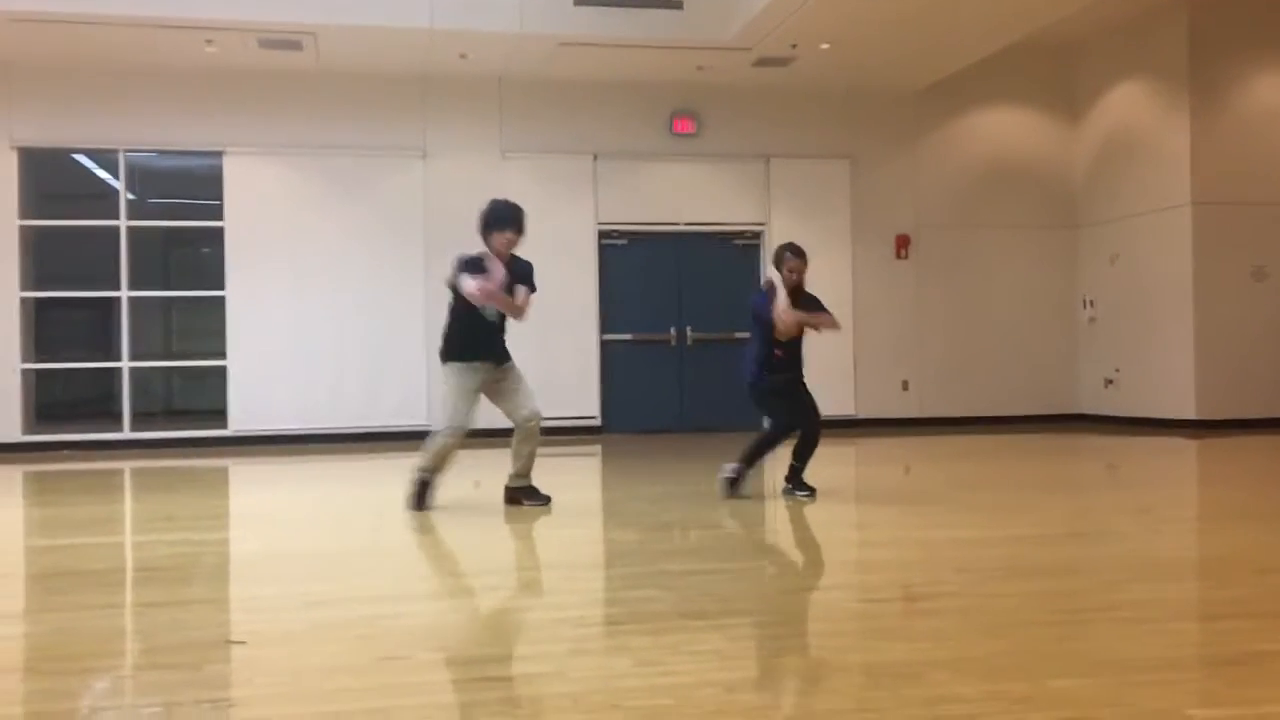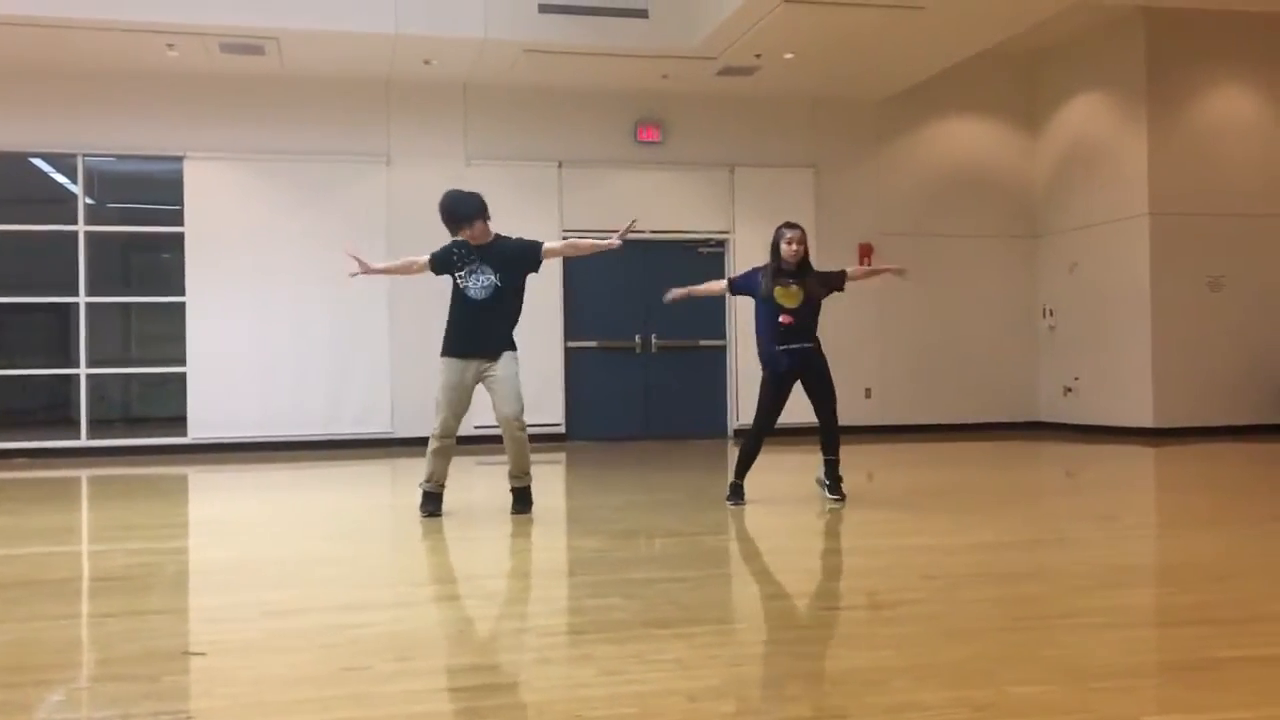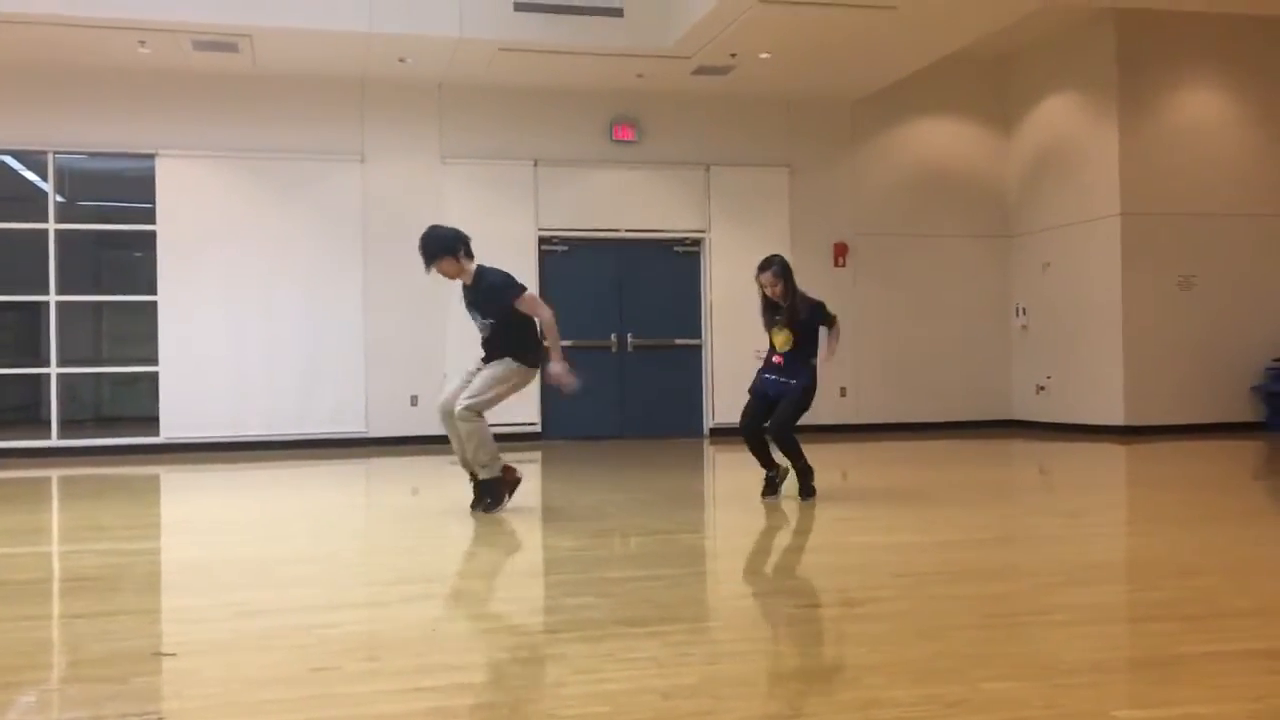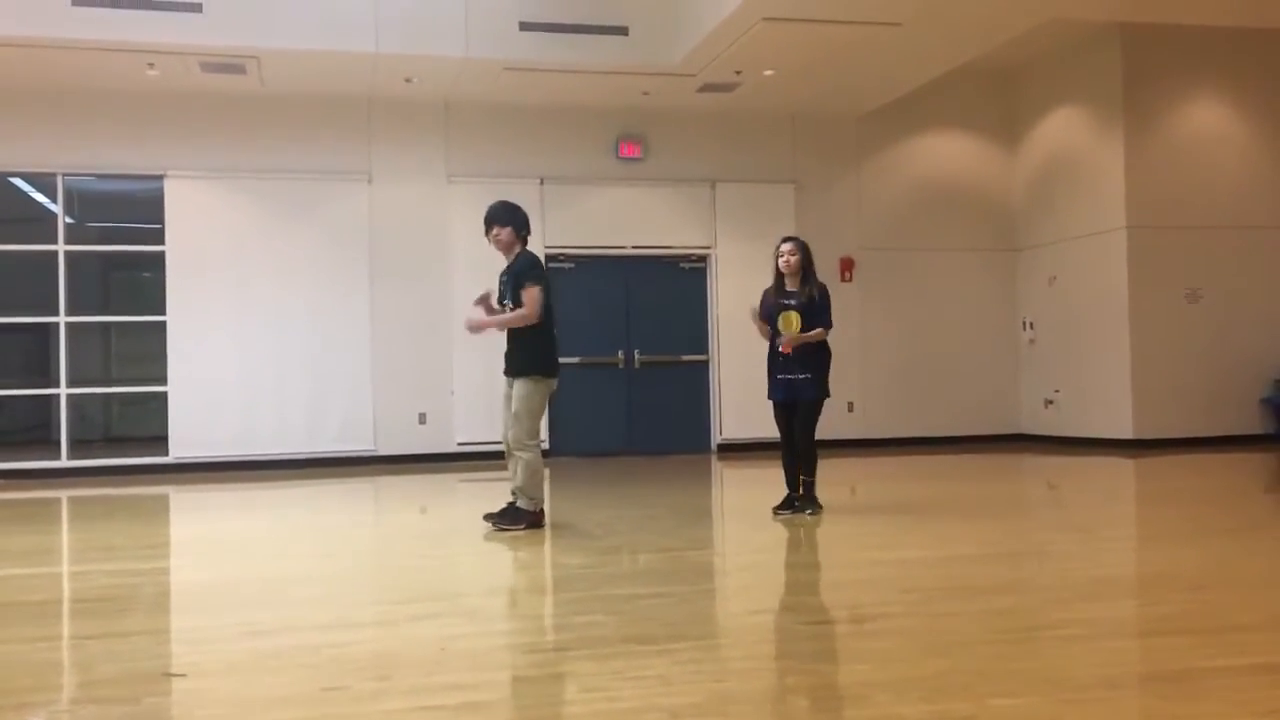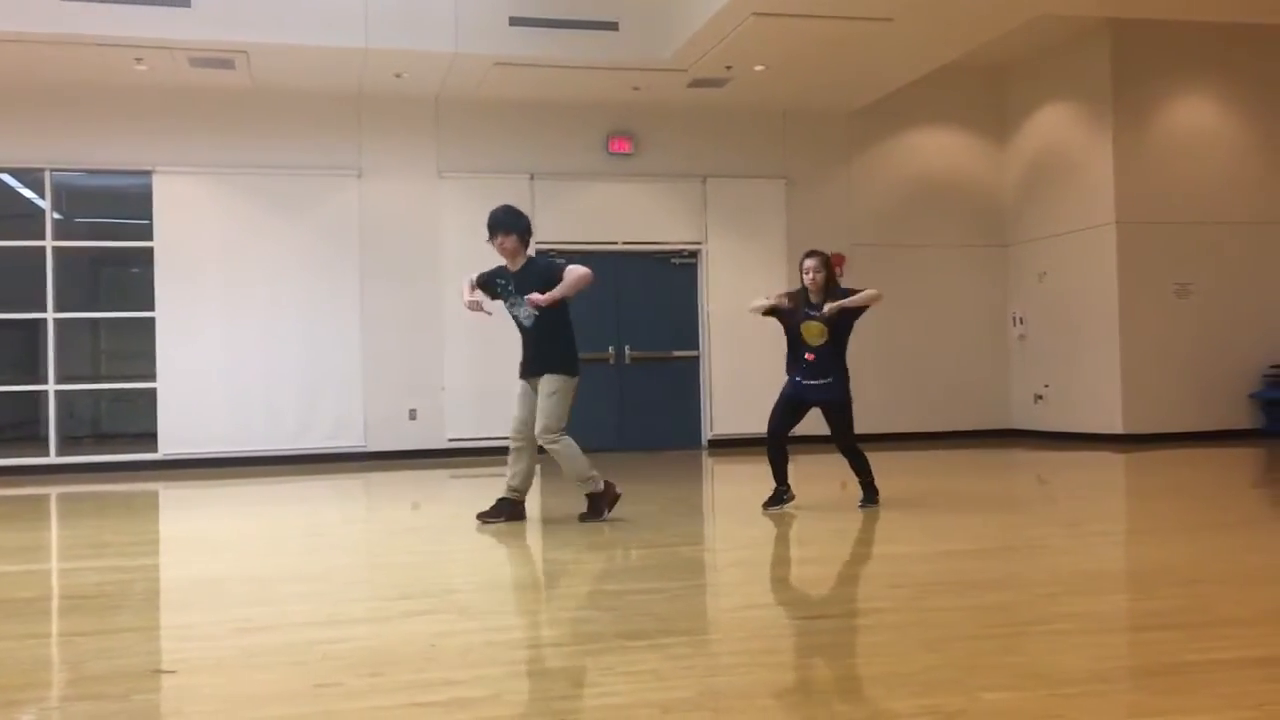
dt=1s
person 1, frame 1
left shoulder: (523, 269)
right shoulder: (468, 265)
left elbow: (519, 311)
right elbow: (473, 291)
left wrist: (498, 289)
right wrist: (496, 279)
left hip: (497, 359)
right hip: (460, 361)
left knee: (529, 417)
right knee: (455, 426)
left ankle: (519, 486)
right ankle: (425, 478)
person 1, frame 2
left shoulder: (512, 249)
right shoulder: (452, 252)
left elbow: (561, 247)
right elbow: (416, 263)
left wrist: (609, 243)
right wrist: (373, 268)
left hip: (499, 352)
right hip: (455, 354)
left knee: (511, 418)
right knee: (445, 425)
left ankle: (521, 487)
right ankle: (432, 490)
person 1, frame 3
left shoulder: (495, 281)
right shoulder: (469, 290)
left elbow: (543, 313)
left wrist: (556, 360)
right wrist: (484, 361)
left hip: (518, 359)
right hip: (493, 359)
left knee: (465, 409)
right knee: (448, 406)
left ankle: (493, 476)
right ankle: (482, 474)
person 1, frame 4
left shoulder: (527, 265)
right shoulder: (508, 272)
left elbow: (531, 313)
left wrist: (486, 321)
right wrist: (488, 306)
left hip: (536, 367)
right hip: (517, 367)
left knee: (524, 438)
right knee: (512, 438)
left ankle: (530, 509)
right ankle: (521, 504)
person 1, frame 5
left shoulder: (543, 268)
right shoulder: (497, 277)
left elbow: (584, 274)
right elbow: (471, 281)
left wrist: (549, 297)
right wrist: (469, 295)
left hip: (559, 365)
right hip: (531, 368)
left knee: (549, 432)
right knee: (521, 435)
left ankle: (600, 490)
right ankle: (513, 500)
person 2, frame 1
left shoulder: (806, 301)
right shoulder: (763, 298)
left elbow: (832, 324)
right elbow: (784, 322)
left wrist: (803, 317)
right wrist: (780, 287)
left hip: (791, 378)
right hip: (762, 377)
left knee: (812, 424)
right knee: (785, 422)
left ankle: (794, 479)
right ankle: (737, 469)
person 2, frame 2
left shoulder: (815, 280)
right shoulder: (760, 276)
left elbow: (850, 274)
right elbow: (724, 286)
left wrist: (885, 269)
right wrist: (684, 291)
left hip: (809, 358)
right hip: (777, 361)
left knee: (828, 418)
right knee: (763, 425)
left ankle: (831, 479)
right ankle: (737, 483)
person 2, frame 3
left shoulder: (808, 307)
right shoulder: (769, 310)
left elbow: (833, 324)
left wrist: (830, 349)
right wrist: (773, 354)
left hip: (799, 382)
right hip: (768, 379)
left knee: (777, 428)
right knee: (748, 427)
left ankle: (806, 477)
right ankle: (773, 473)
person 2, frame 4
left shoulder: (816, 291)
right shoulder: (771, 295)
left elbow: (822, 331)
right elbow: (769, 335)
left wrist: (798, 338)
right wrist: (758, 321)
left hip: (811, 377)
right hip: (781, 377)
left knee: (805, 436)
right knee: (788, 439)
left ankle: (809, 494)
right ankle: (793, 495)
person 2, frame 5
left shoulder: (839, 302)
right shoulder: (794, 301)
left elbow: (875, 295)
right elbow: (754, 307)
left wrist: (839, 305)
right wrist: (772, 302)
left hip: (832, 385)
right hip: (798, 383)
left knee: (845, 442)
right knee: (775, 435)
left ankle: (869, 488)
right ankle: (782, 490)
